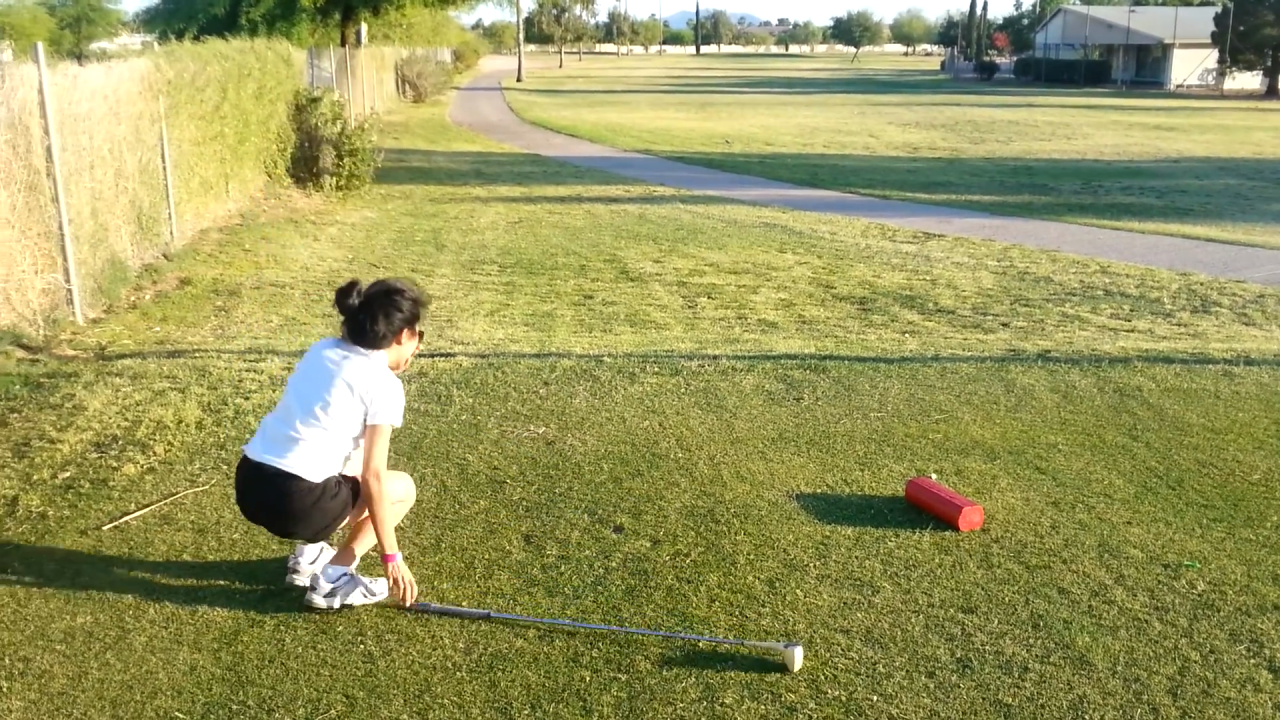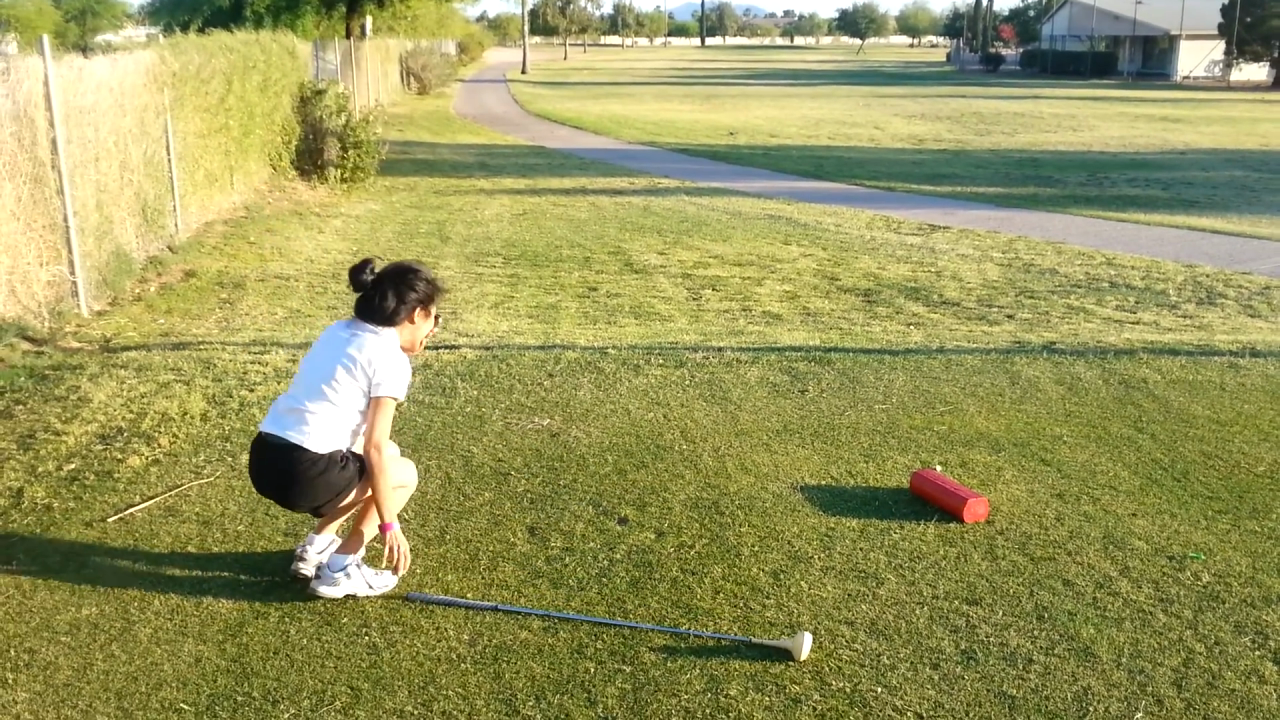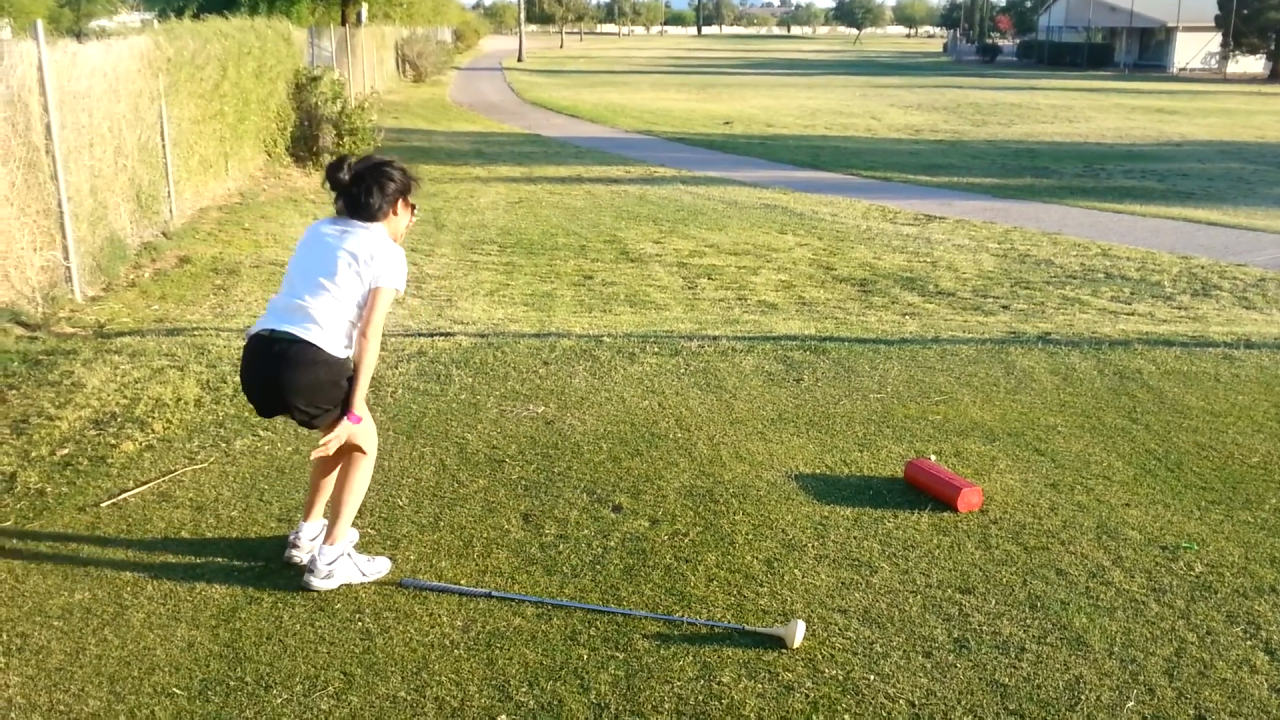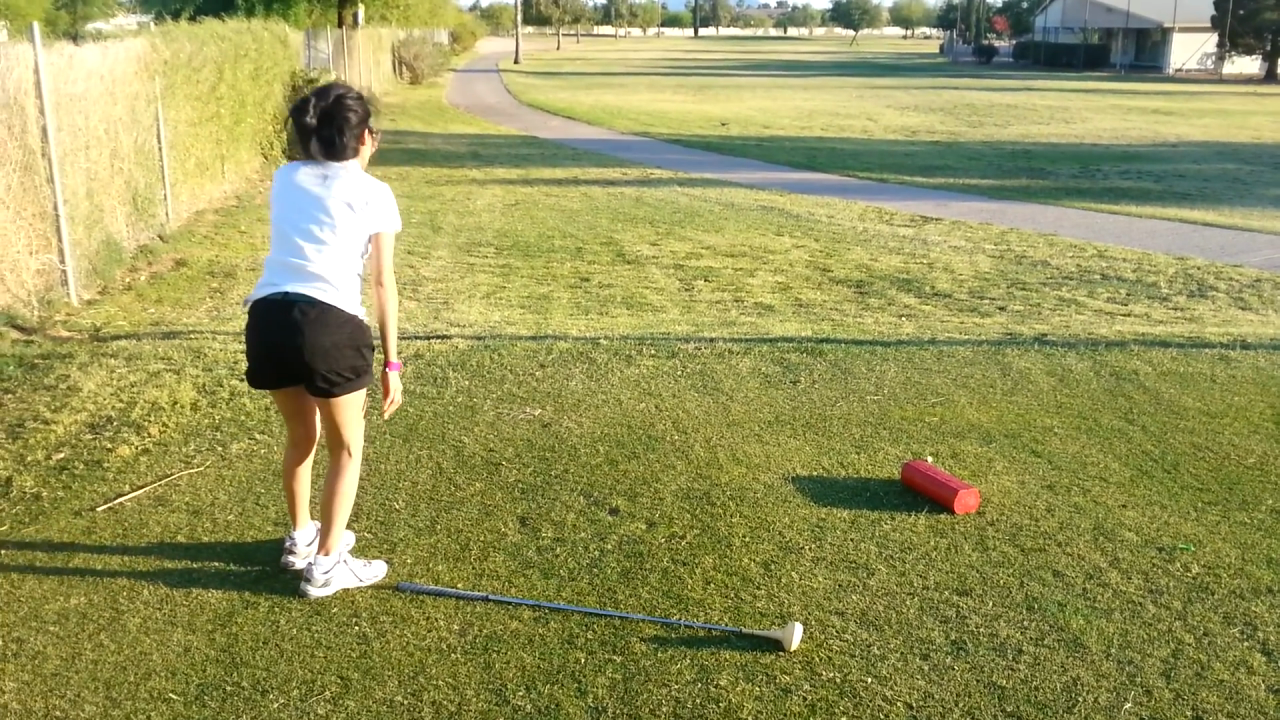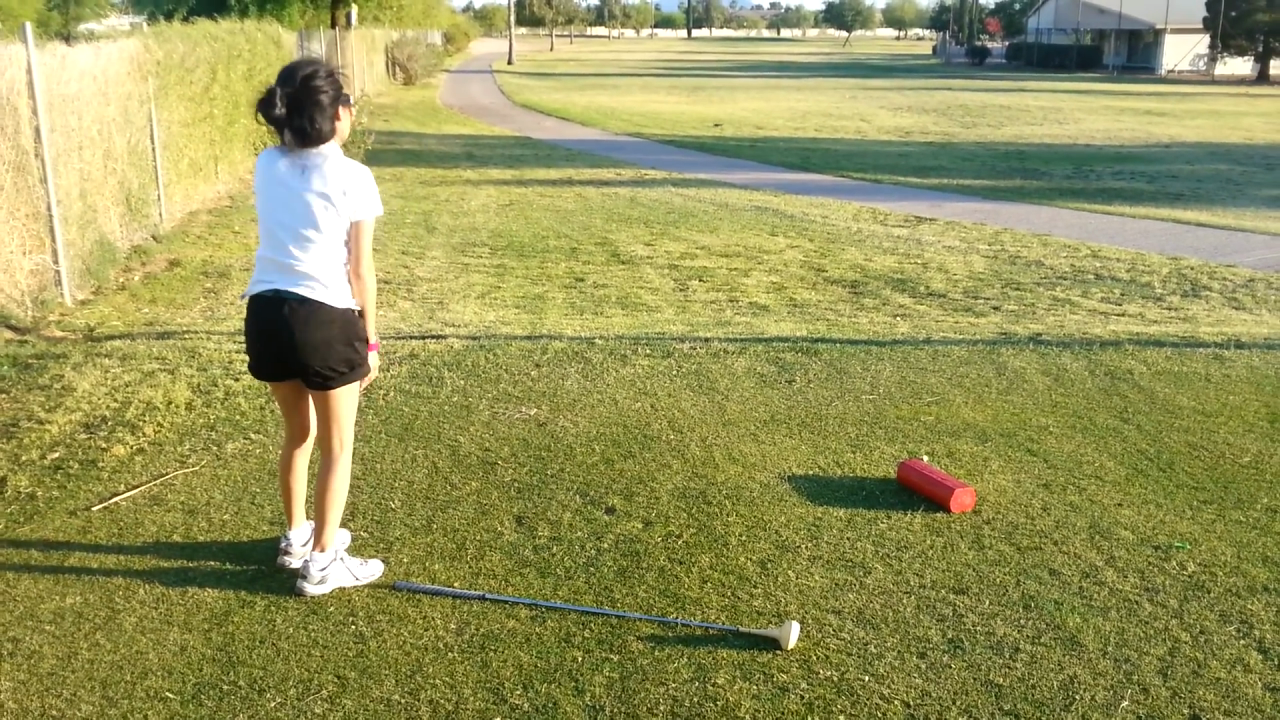
dt=0.4s
person 1, frame 1
left shoulder: (321, 351)
right shoulder: (384, 384)
right elbow: (373, 476)
right wrist: (392, 558)
left hip: (251, 482)
right hip: (294, 498)
left knee: (355, 461)
right knee: (400, 489)
left ankle: (308, 555)
right ankle: (334, 577)
person 1, frame 2
left shoulder: (337, 332)
right shoulder: (391, 360)
right elbow: (374, 448)
right wrist: (390, 527)
left hip: (264, 459)
right hip: (302, 471)
left knee: (386, 454)
right knee: (402, 474)
left ankle: (316, 545)
right ankle: (339, 567)
person 1, frame 3
left shoulder: (318, 232)
right shoulder: (387, 253)
right elbow: (368, 335)
right wrist: (354, 411)
left hip: (258, 357)
right hip: (308, 364)
left knee: (341, 437)
right knee: (363, 443)
left ankle: (307, 534)
right ankle: (329, 559)
person 1, frame 4
left shoulder: (285, 178)
right shoulder: (373, 193)
right elbow: (383, 282)
right wrist: (391, 363)
left hip: (267, 318)
right hip: (329, 324)
left knee: (301, 435)
right knee: (346, 447)
left ankle: (301, 539)
right ankle: (326, 565)
person 1, frame 5
left shoulder: (267, 166)
right shoulder: (352, 177)
right elbow: (360, 270)
right wrist: (370, 339)
left hip: (266, 313)
right hip: (322, 319)
left knee: (298, 433)
right knee: (337, 445)
left ankle: (297, 538)
right ankle: (322, 562)
